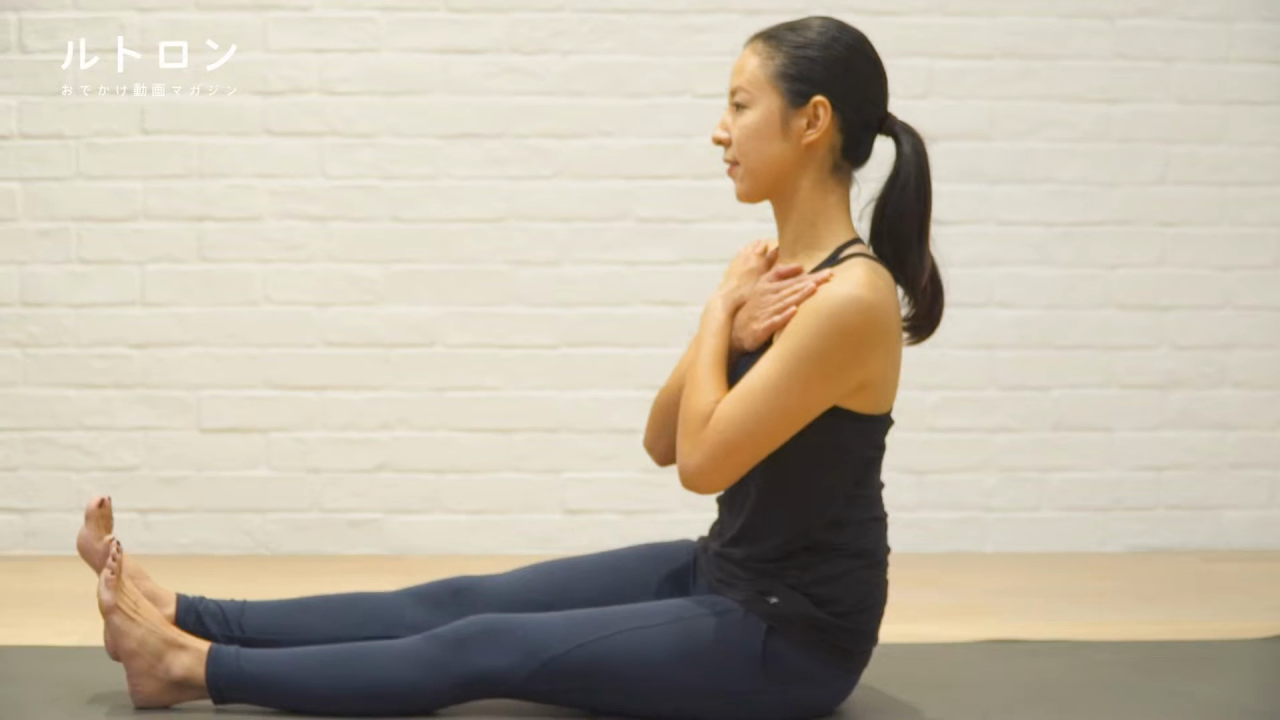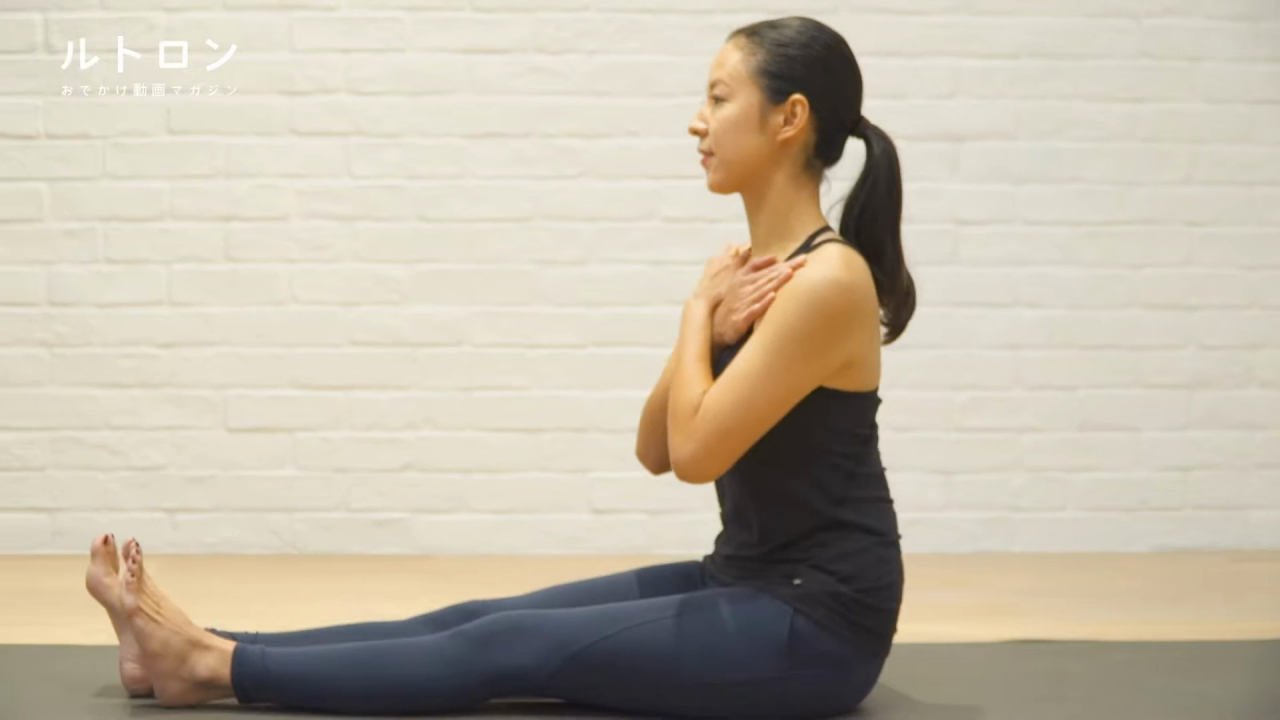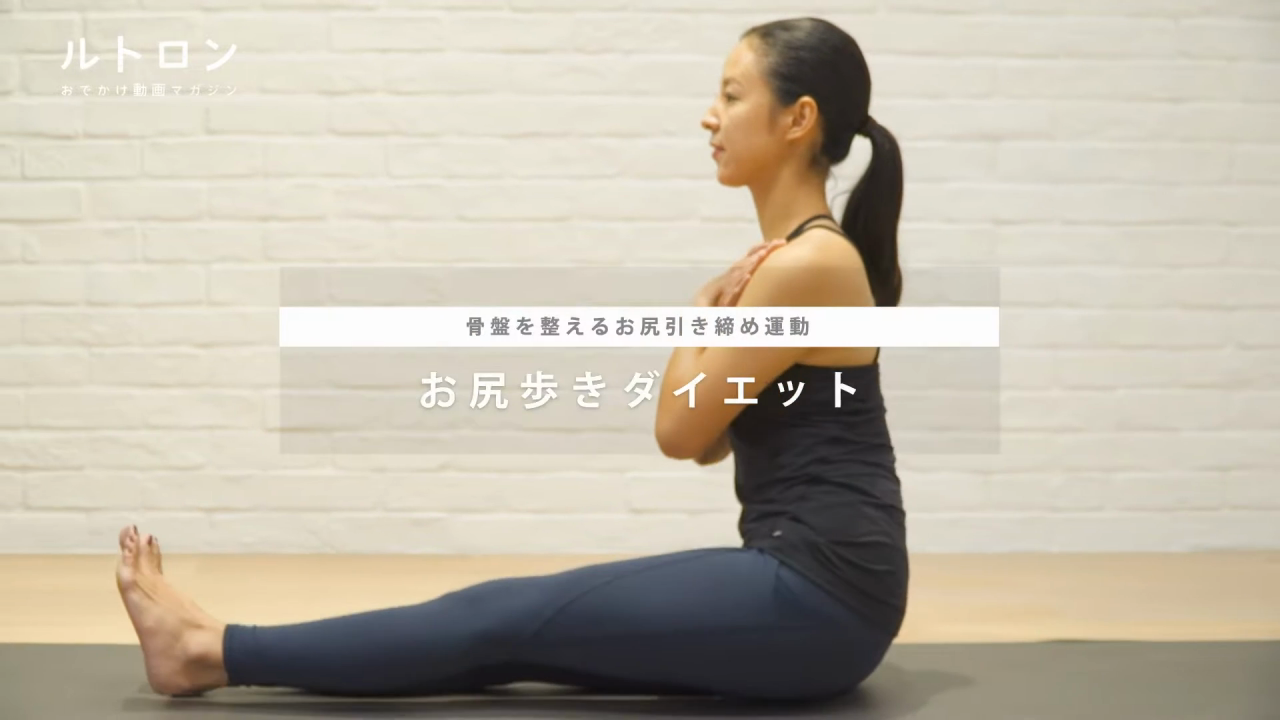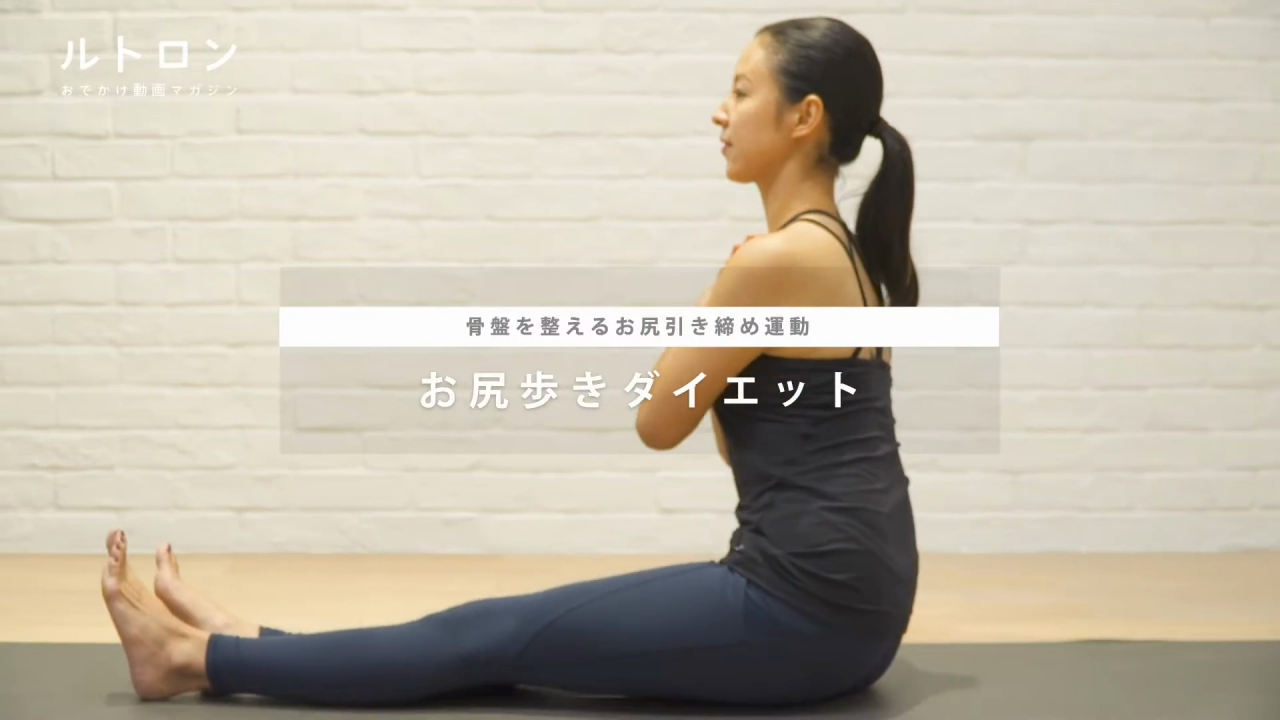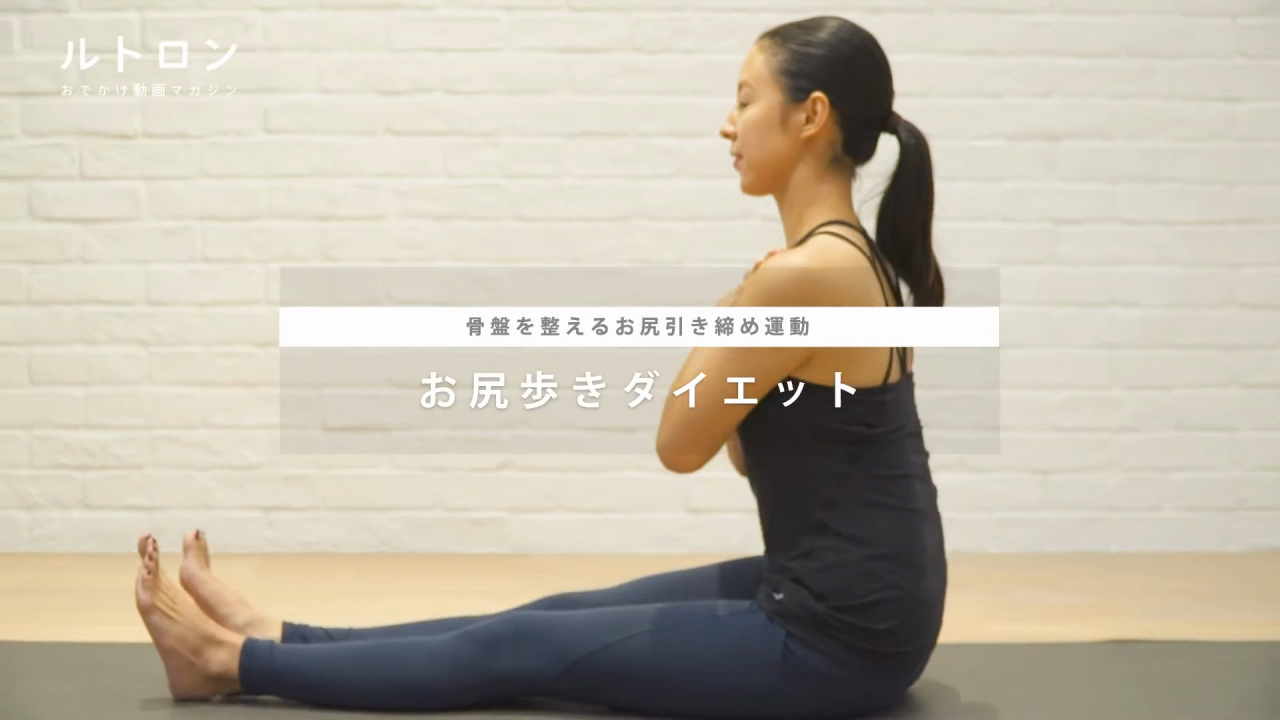
dt=0.4s
person 1, frame 1
left shoulder: (852, 299)
right shoulder: (772, 269)
left elbow: (702, 462)
right elbow: (661, 443)
left wrist: (719, 315)
right wrist: (730, 328)
left hip: (793, 638)
right hip: (726, 579)
left knee: (485, 649)
right knee: (463, 603)
right ankle: (185, 617)
person 1, frame 2
left shoulder: (830, 280)
right shoulder: (747, 270)
left elbow: (697, 452)
right elbow: (654, 453)
left wrist: (697, 314)
right wrist: (712, 325)
left hip: (814, 628)
right hip: (739, 587)
left knee: (509, 651)
right knee: (481, 624)
right ankle: (210, 646)
person 1, frame 3
left shoulder: (810, 264)
right shoulder: (784, 258)
left elbow: (680, 431)
right elbow: (706, 439)
left wrist: (703, 314)
right wrist: (717, 317)
left hip: (814, 600)
right hip: (800, 594)
left knee: (506, 614)
right knee: (516, 634)
person 1, frame 4
left shoulder: (782, 256)
right shoulder: (833, 251)
left elbow: (659, 420)
left wrist: (705, 314)
left hip: (803, 605)
right hip: (837, 606)
left knee: (495, 633)
right knee: (525, 632)
person 1, frame 5
left shoulder: (804, 273)
right shoulder: (851, 261)
left elbow: (680, 445)
right elbow: (753, 452)
left wrist: (718, 331)
right wrist: (737, 334)
left hip: (835, 642)
right hip: (854, 612)
left knee: (523, 650)
right knee: (562, 618)
